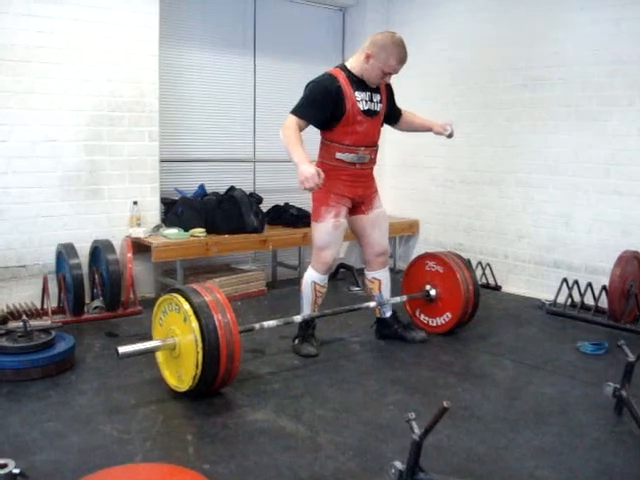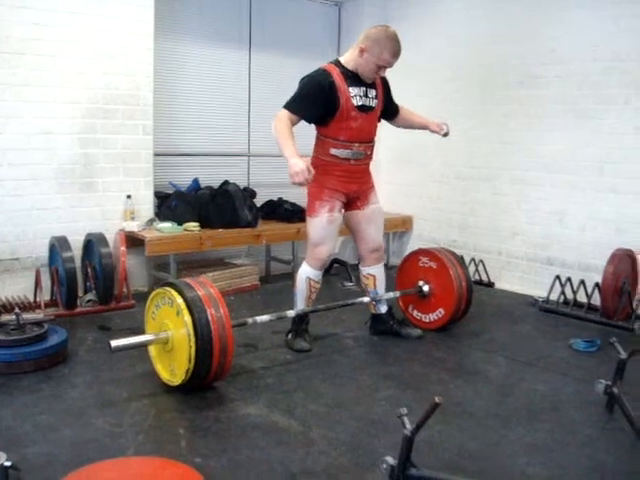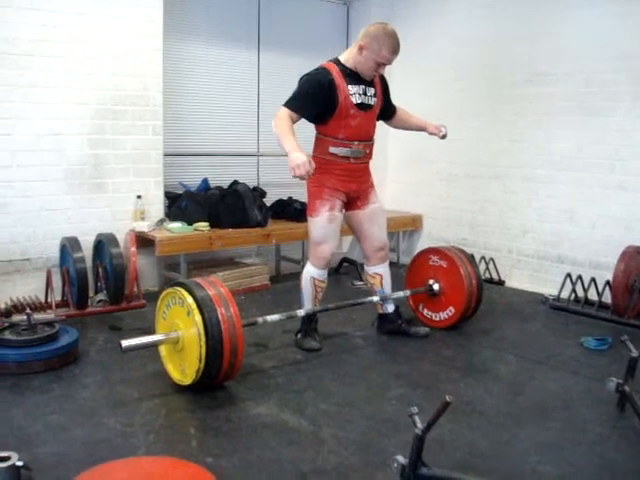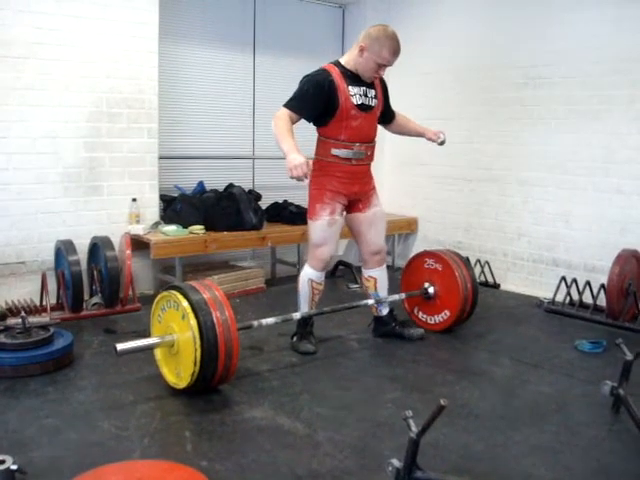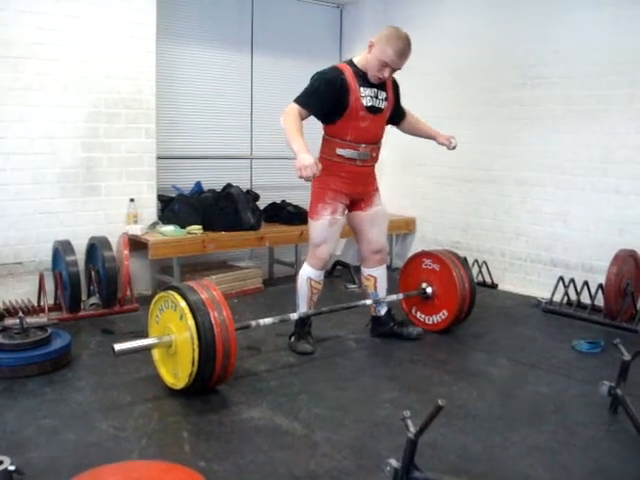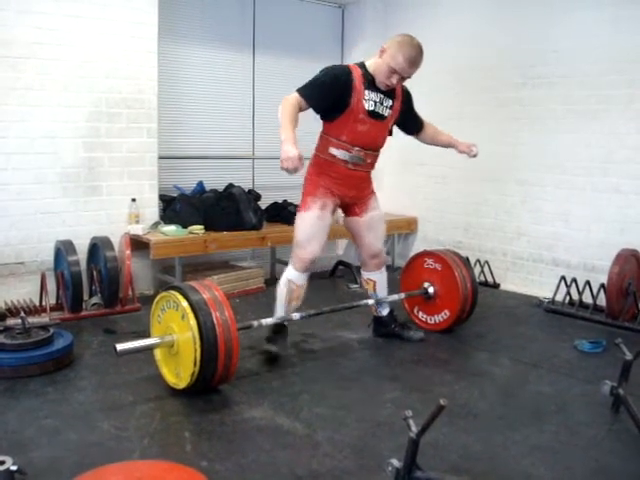
dt=0.4s
person 1, frame 1
left shoulder: (382, 88)
right shoulder: (328, 85)
left elbow: (397, 117)
right elbow: (290, 126)
left wrist: (432, 126)
right wrist: (303, 163)
left hip: (366, 185)
right hip: (332, 185)
left knee: (379, 253)
right knee: (324, 260)
left ankle: (387, 320)
right ankle: (305, 330)
person 1, frame 2
left shoulder: (378, 83)
right shoulder: (322, 80)
left elbow: (394, 114)
right elbow: (282, 120)
left wrist: (428, 124)
right wrist: (292, 157)
left hip: (362, 181)
right hip: (327, 181)
left knee: (374, 250)
right knee: (318, 256)
left ankle: (381, 316)
right ankle: (298, 325)
person 1, frame 3
left shoulder: (377, 82)
right shoulder: (322, 79)
left elbow: (391, 114)
right elbow: (282, 118)
left wrist: (426, 126)
right wrist: (294, 152)
left hip: (362, 179)
right hip: (327, 180)
left knee: (379, 249)
right knee: (322, 255)
left ankle: (389, 316)
right ankle: (307, 325)
person 1, frame 4
left shoulder: (377, 85)
right shoulder: (323, 80)
left elbow: (389, 119)
right elbow: (282, 118)
left wrist: (424, 131)
right wrist: (292, 153)
left hip: (363, 182)
right hip: (329, 182)
left knee: (376, 252)
right knee: (320, 257)
left ankle: (384, 319)
right ankle: (302, 327)
person 1, frame 5
left shoulder: (389, 86)
right shoulder: (334, 79)
left elbow: (401, 118)
right elbow: (291, 114)
left wrist: (435, 134)
right wrist: (302, 152)
left hip: (367, 182)
right hip: (333, 181)
left knee: (377, 251)
right knee: (320, 256)
left ankle: (381, 318)
right ankle: (300, 327)
person 1, frame 6
left shoulder: (400, 96)
right shoulder: (339, 78)
left elbow: (419, 129)
right elbow: (291, 104)
left wrist: (456, 143)
right wrist: (288, 143)
left hip: (361, 186)
right hip: (324, 182)
left knee: (375, 256)
right knee: (304, 257)
left ankle: (384, 320)
right ankle: (277, 331)
